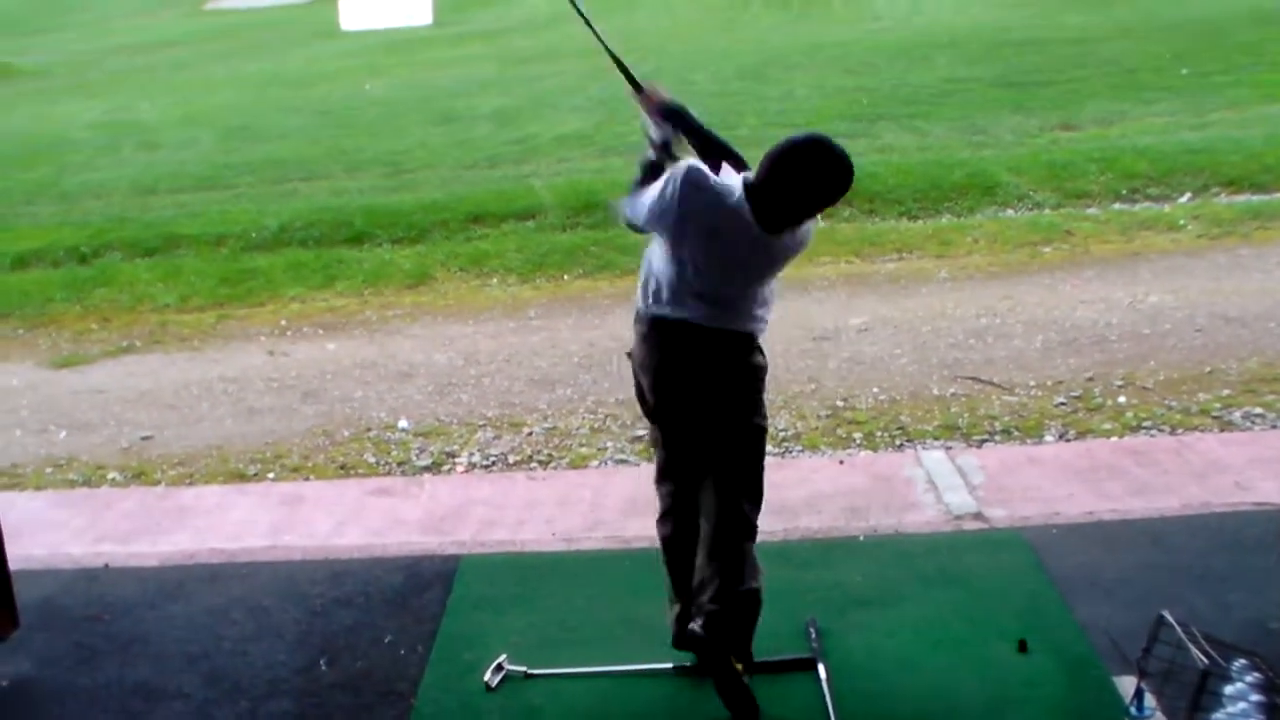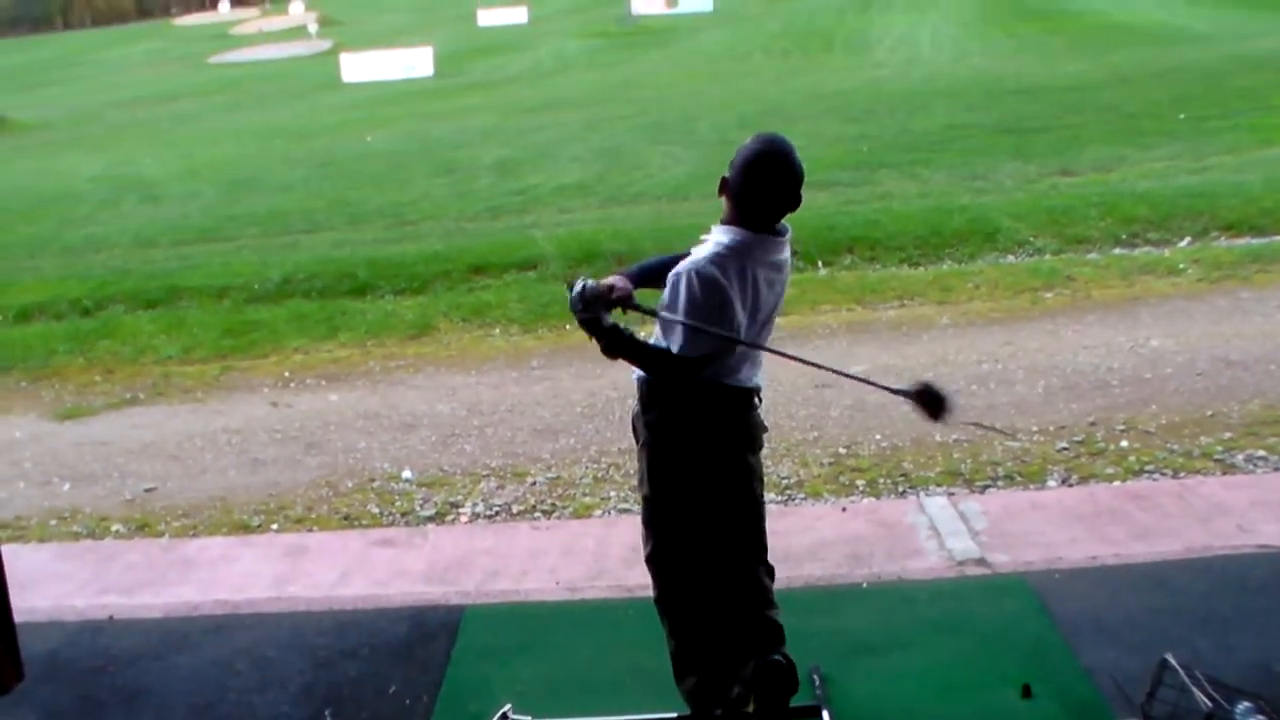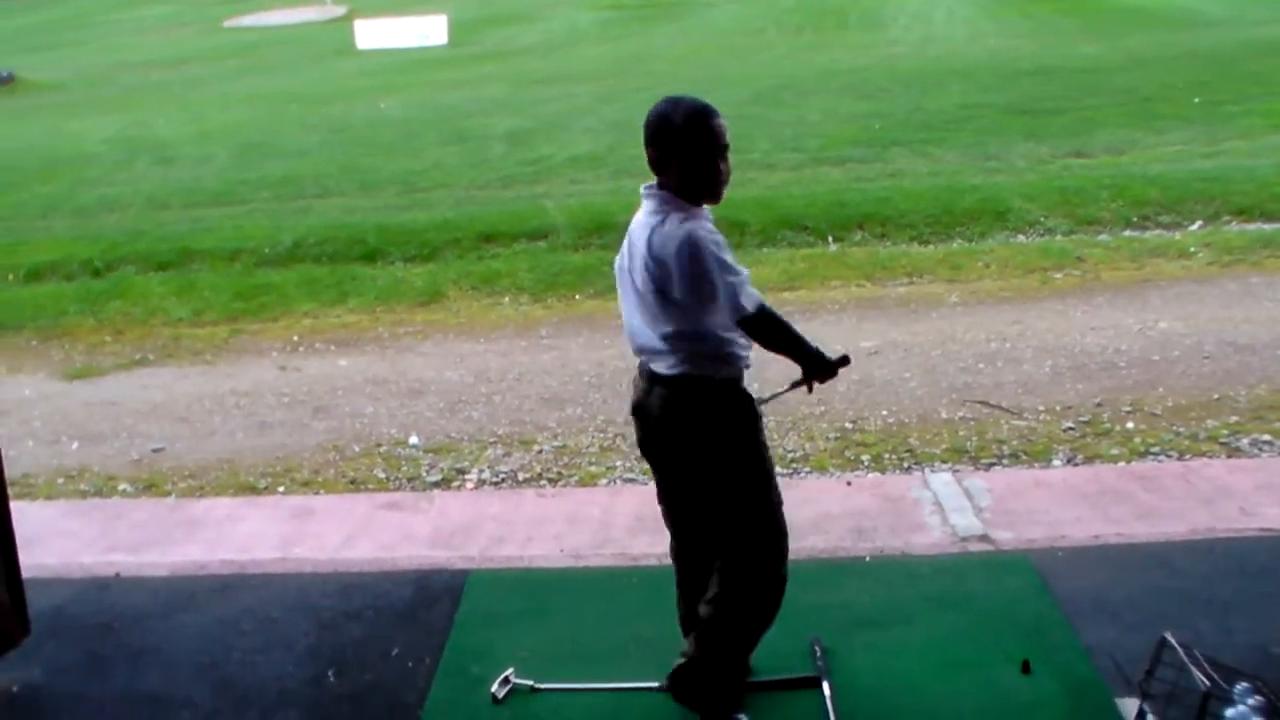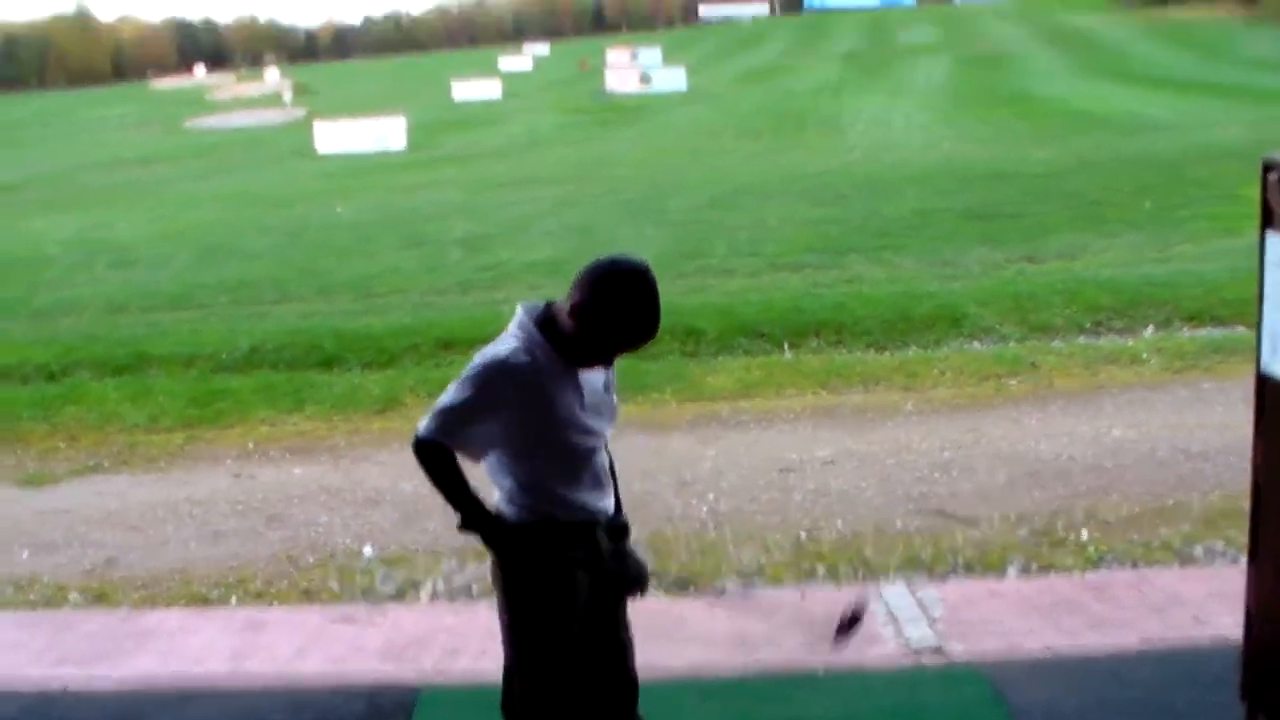
dt=0.7s
person 1, frame 1
left shoulder: (688, 188)
right shoulder: (788, 235)
left elbow: (635, 212)
left wrist: (660, 139)
right wrist: (672, 114)
left hip: (660, 346)
right hip: (731, 357)
left knee: (681, 484)
right knee: (732, 497)
left ankle: (693, 612)
right ankle: (721, 624)
person 1, frame 2
left shoulder: (701, 274)
right shoulder: (775, 248)
left elbow: (675, 366)
left wrist: (603, 330)
right wrist: (628, 280)
left hip: (679, 416)
right hip: (736, 411)
left knee: (678, 559)
right knee: (742, 552)
right ankle: (762, 660)
person 1, frame 3
left shoulder: (651, 224)
right shoulder: (688, 235)
right elbow: (751, 317)
right wrist: (812, 359)
left hip: (662, 397)
right hip: (704, 405)
left knee: (697, 542)
right knee: (755, 546)
left ankle: (715, 660)
person 1, frame 4
left shoulder: (594, 364)
right shoulder: (505, 369)
right elbow: (429, 443)
left wrist: (619, 537)
right wrist: (485, 524)
left hip: (592, 543)
right hip: (537, 554)
left knee: (611, 679)
